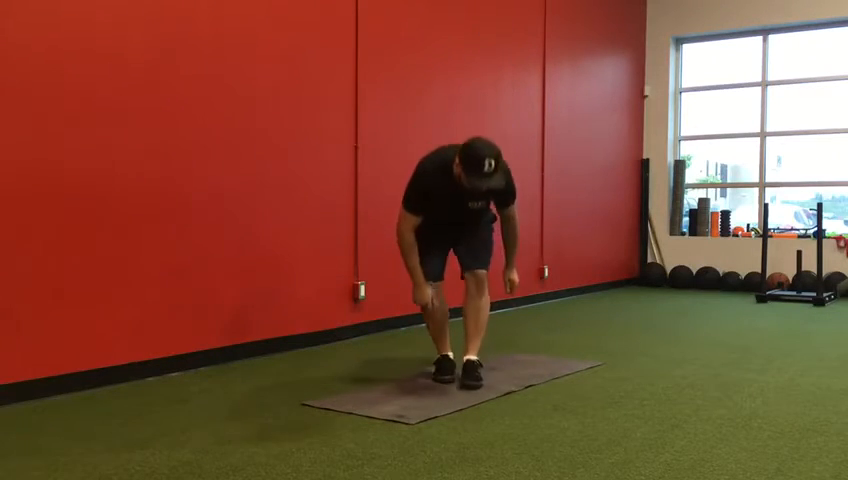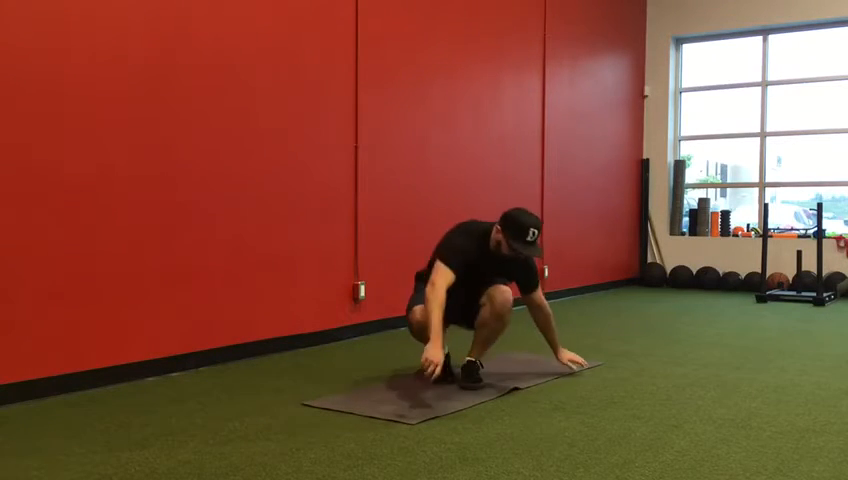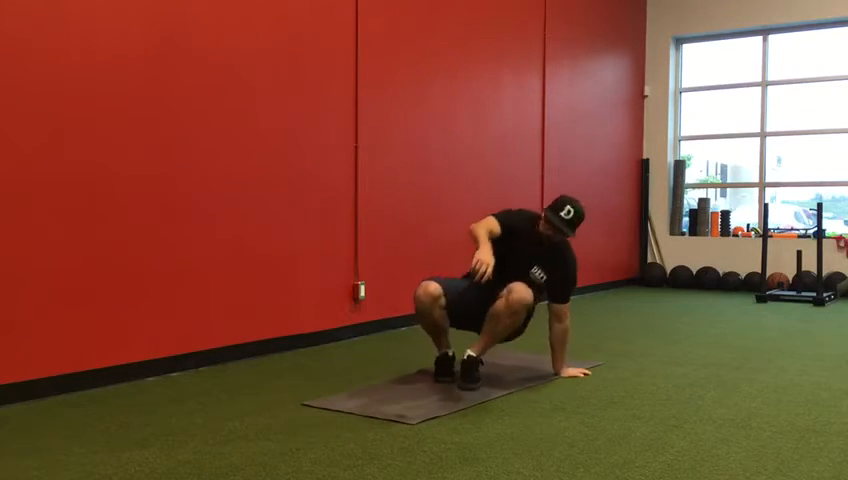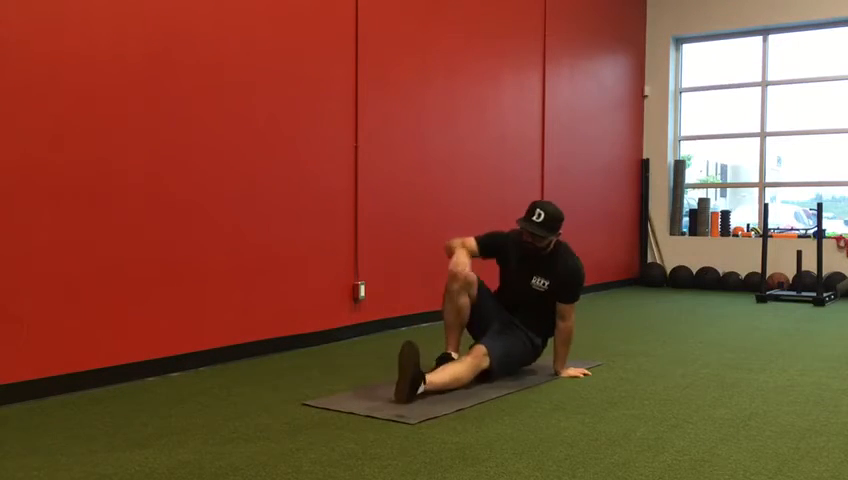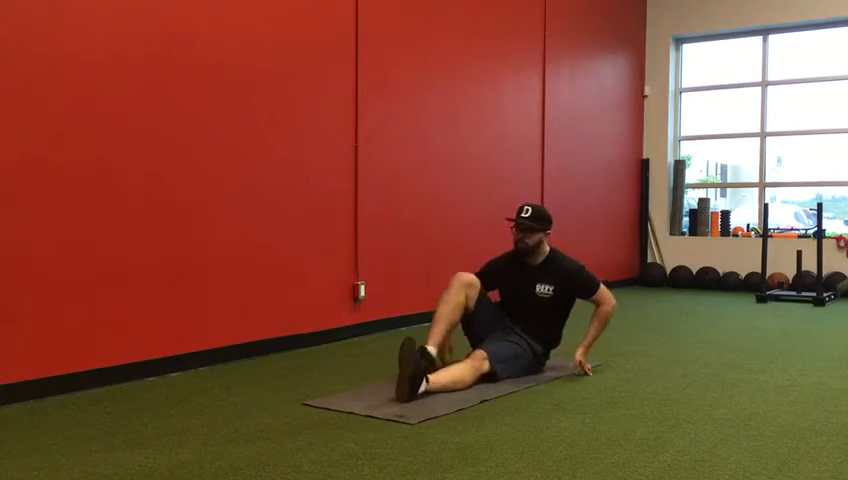
dt=0.5s
person 1, frame 1
left shoulder: (501, 177)
right shoulder: (430, 172)
left elbow: (508, 218)
right elbow: (405, 229)
left wrist: (510, 266)
right wrist: (419, 284)
left hip: (474, 224)
right hip: (432, 224)
left knee: (477, 278)
right knee: (432, 289)
left ankle: (471, 359)
right ankle: (445, 356)
person 1, frame 2
left shoulder: (522, 259)
right shoulder: (467, 237)
left elbow: (538, 303)
right elbow: (435, 286)
left wrist: (558, 350)
right wrist: (435, 342)
left hip: (476, 293)
right hip: (443, 295)
left knee: (502, 297)
right knee: (419, 318)
left ankle: (472, 362)
right ankle: (441, 355)
person 1, frame 3
left shoulder: (564, 261)
right shoulder: (519, 220)
left elbow: (559, 317)
right elbow: (480, 227)
left wrist: (560, 368)
right wrist: (485, 248)
left hip: (506, 313)
right hip: (476, 288)
left knee: (520, 295)
right knee: (426, 292)
left ankle: (473, 357)
right ankle: (445, 355)
person 1, frame 4
left shoulder: (568, 267)
right shoulder: (510, 241)
left elbow: (565, 319)
right elbow: (455, 244)
left wrist: (560, 367)
right wrist: (460, 252)
left hip: (527, 336)
right hip: (497, 313)
left knee: (479, 356)
right knee: (461, 280)
left ankle: (419, 383)
right ankle: (449, 358)
person 1, frame 5
left shoulder: (567, 271)
right shoulder: (503, 264)
left elbow: (607, 303)
right elbow: (460, 292)
left wrist: (582, 349)
right wrist: (442, 332)
left hip: (529, 345)
right hip: (496, 325)
left knee: (480, 359)
right knee: (464, 280)
left ankle: (422, 382)
right ankle: (429, 354)
